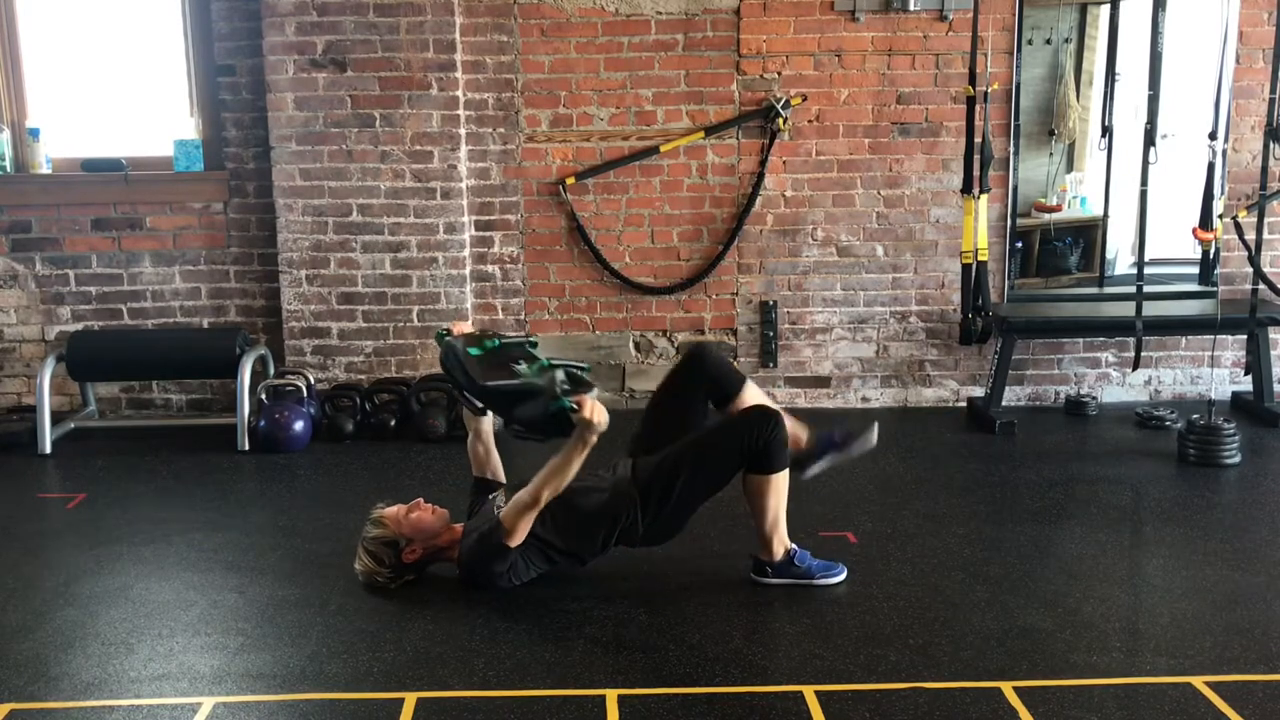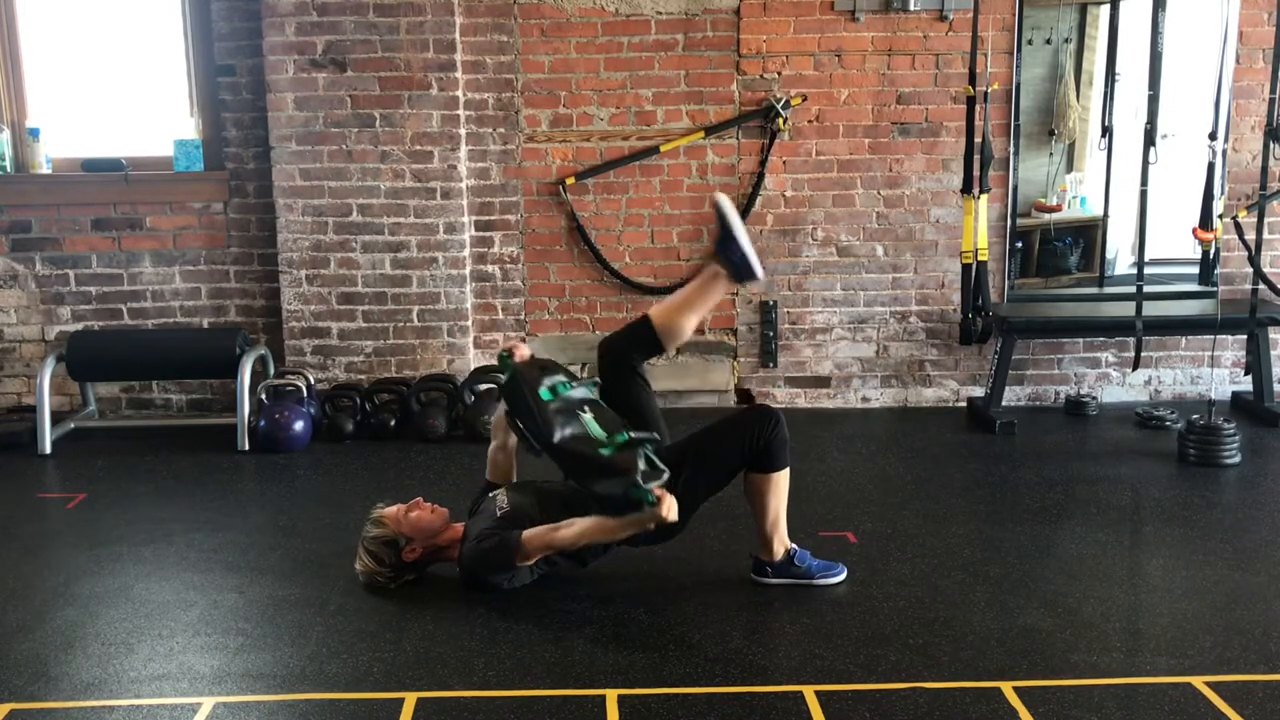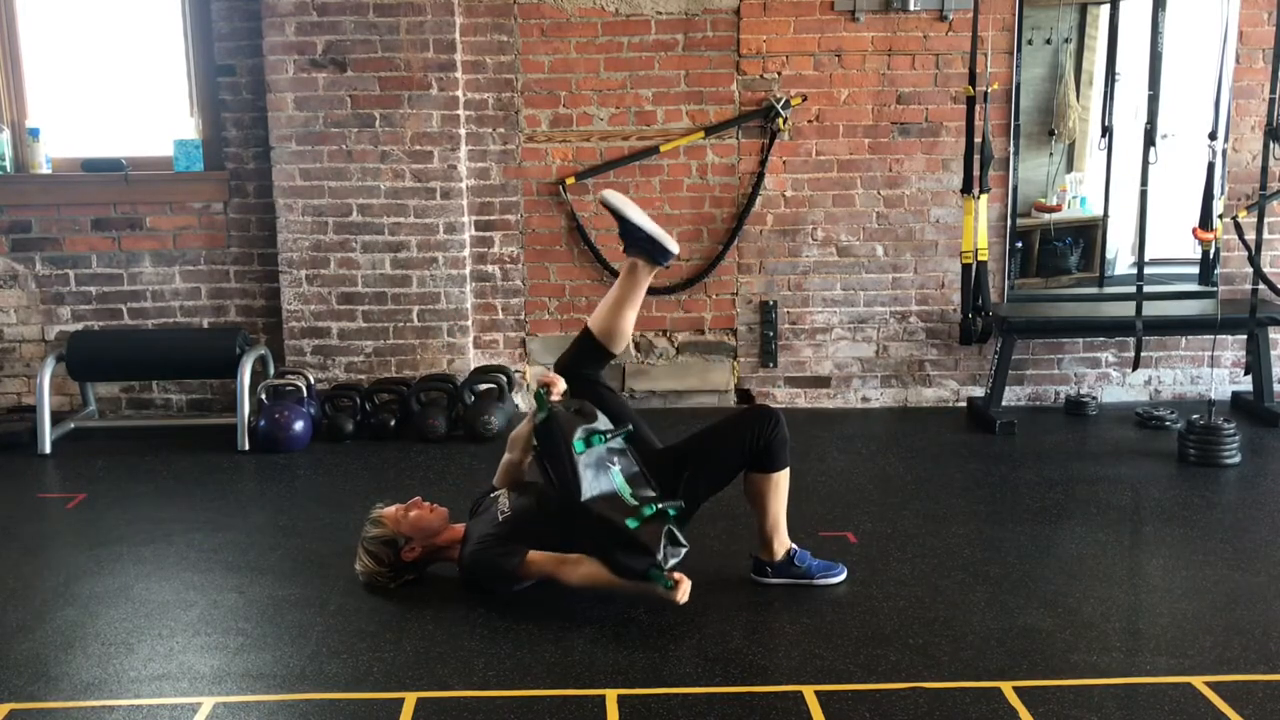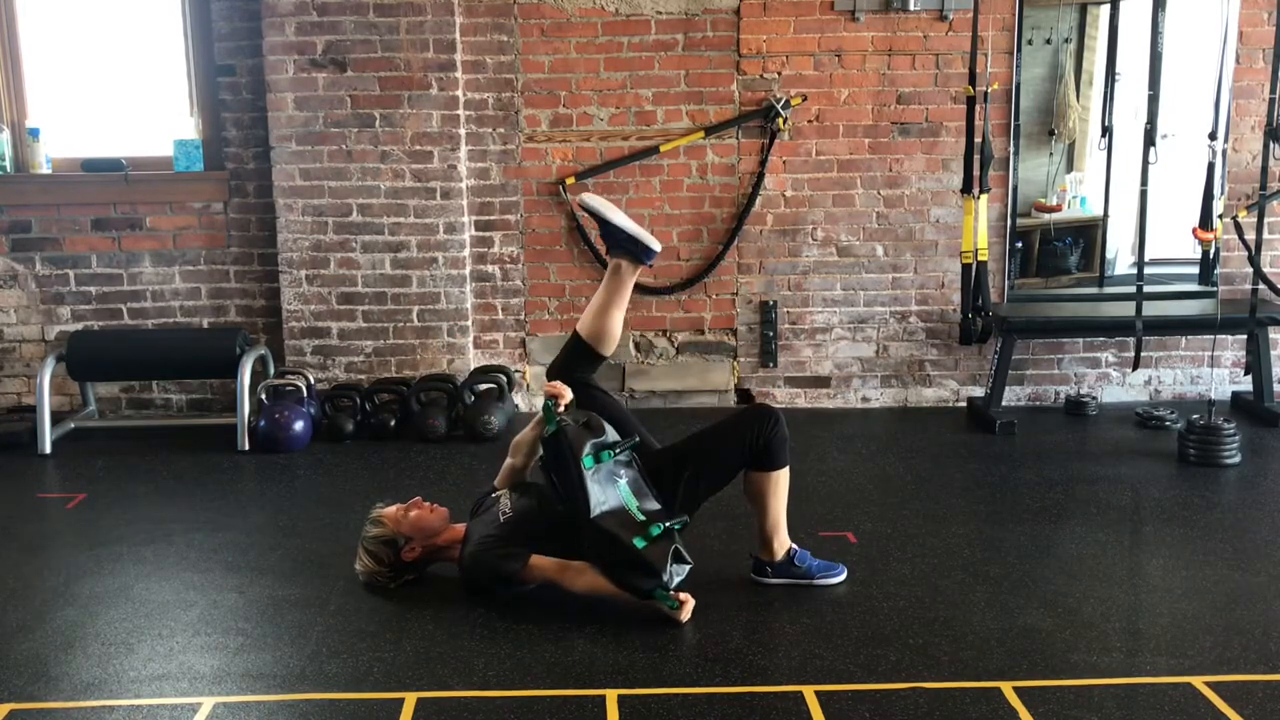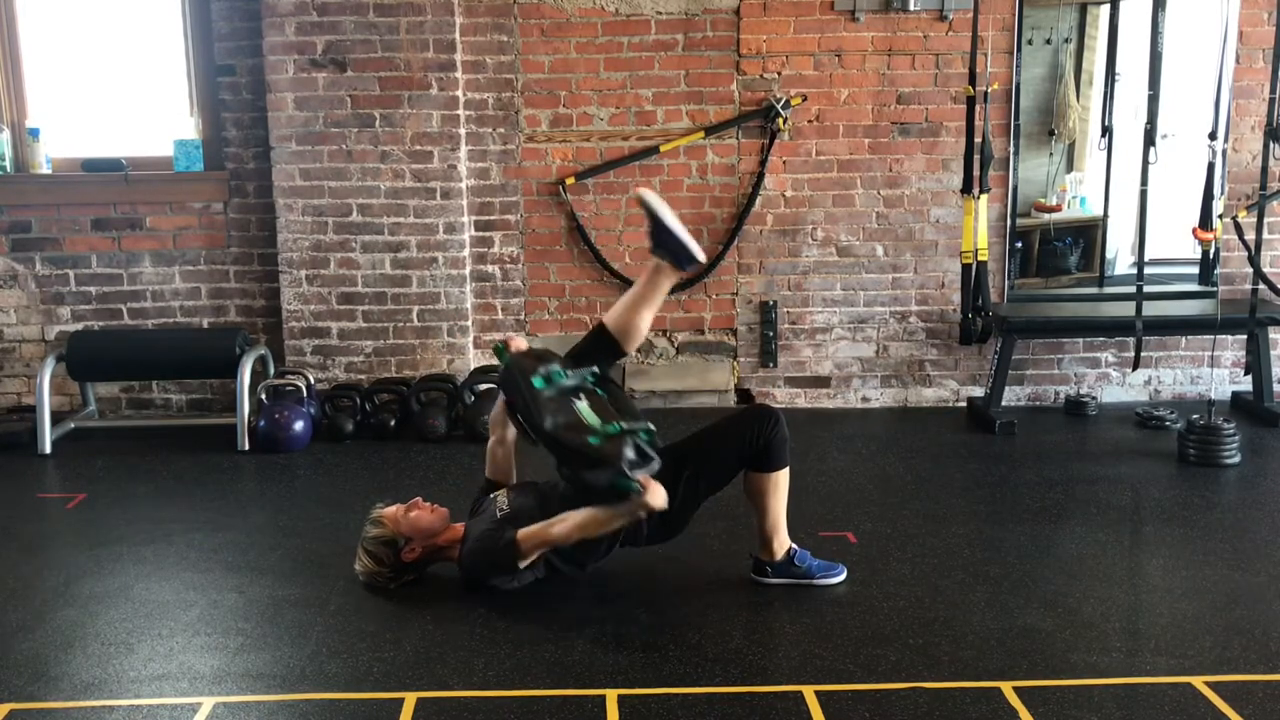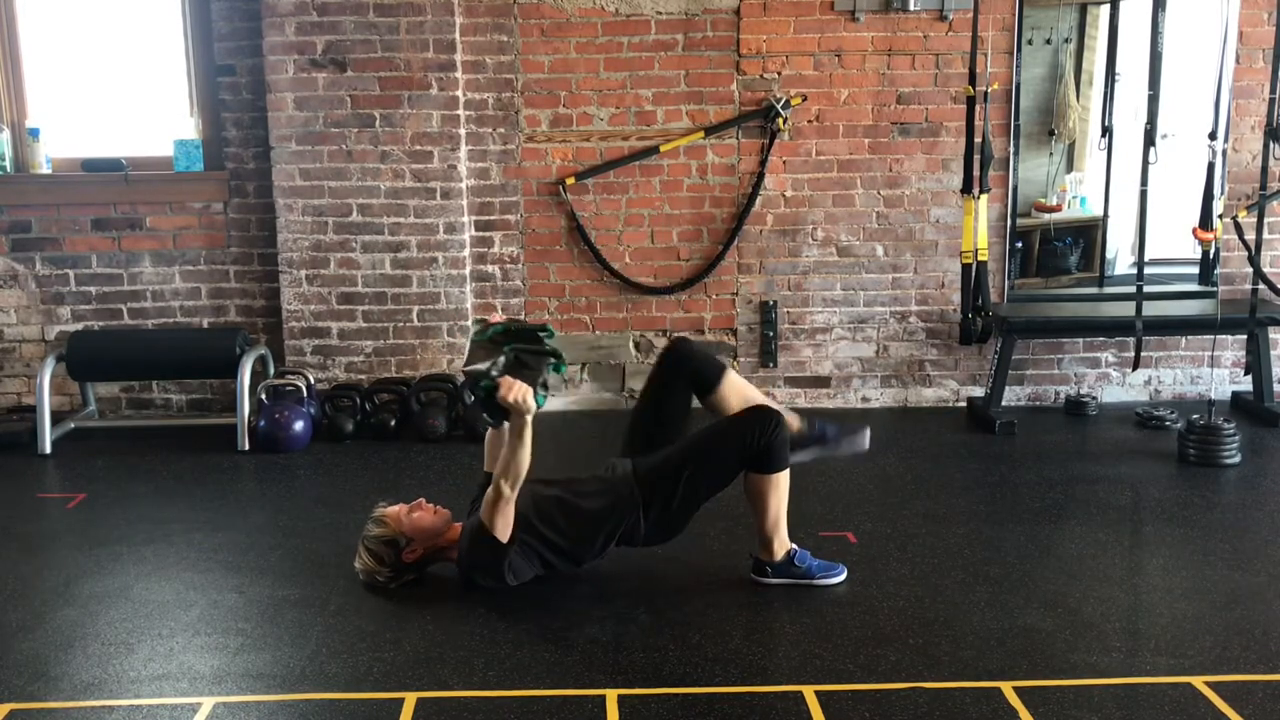
dt=0.5s
person 1, frame 1
left shoulder: (482, 516)
right shoulder: (482, 560)
left elbow: (480, 441)
right elbow: (536, 498)
right wrist: (583, 438)
left hip: (634, 472)
right hip: (648, 504)
left knee: (700, 362)
right knee: (762, 426)
left ankle: (806, 448)
right ankle: (777, 557)
person 1, frame 2
left shoulder: (483, 512)
right shoulder: (481, 555)
left elbow: (502, 442)
right elbow: (561, 538)
right wrist: (647, 516)
right hip: (655, 496)
left knee: (620, 352)
right knee: (763, 424)
left ankle: (726, 270)
right ankle: (775, 558)
person 1, frame 3
left shoulder: (485, 511)
right shoulder: (480, 557)
left elbow: (515, 454)
right elbow: (566, 569)
left wrist: (545, 405)
right wrist: (655, 585)
left knee: (575, 372)
right knee: (762, 423)
left ankle: (643, 261)
right ankle: (776, 557)
person 1, frame 4
left shoulder: (485, 513)
right shoulder: (482, 559)
left elbow: (518, 459)
right elbow: (567, 575)
left wrist: (549, 411)
right wrist: (658, 597)
right hip: (654, 495)
left knee: (568, 375)
right knee: (763, 423)
left ankle: (625, 261)
right ankle: (776, 559)
person 1, frame 5
left shoulder: (483, 514)
right shoulder: (482, 556)
left elbow: (500, 440)
right elbow: (555, 534)
right wrist: (634, 506)
right hip: (649, 491)
left knee: (580, 368)
right knee: (762, 423)
left ankle: (666, 264)
right ankle: (777, 558)
person 1, frame 6
left shoulder: (478, 520)
right shoulder: (480, 558)
left elbow: (497, 461)
right elbow: (509, 485)
right wrist: (522, 415)
left hip: (631, 476)
right hip: (648, 503)
left knee: (682, 358)
right knee: (762, 426)
left ankle: (801, 434)
right ankle: (776, 559)
